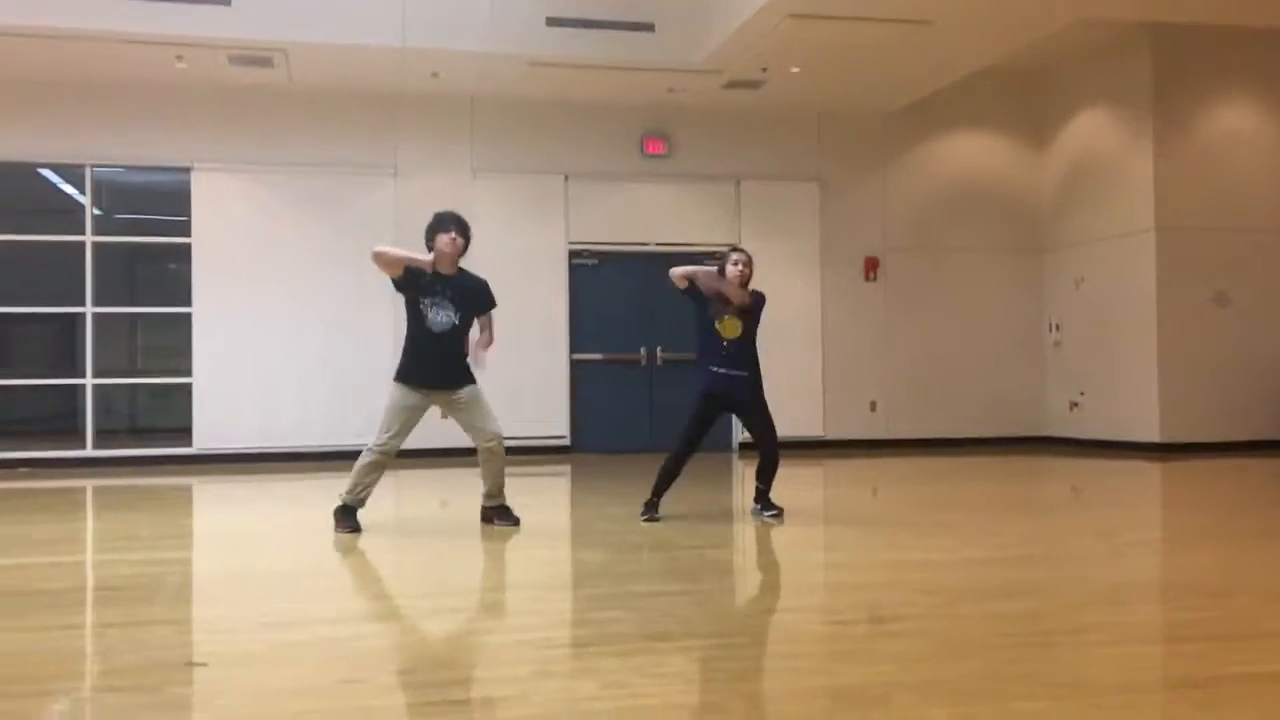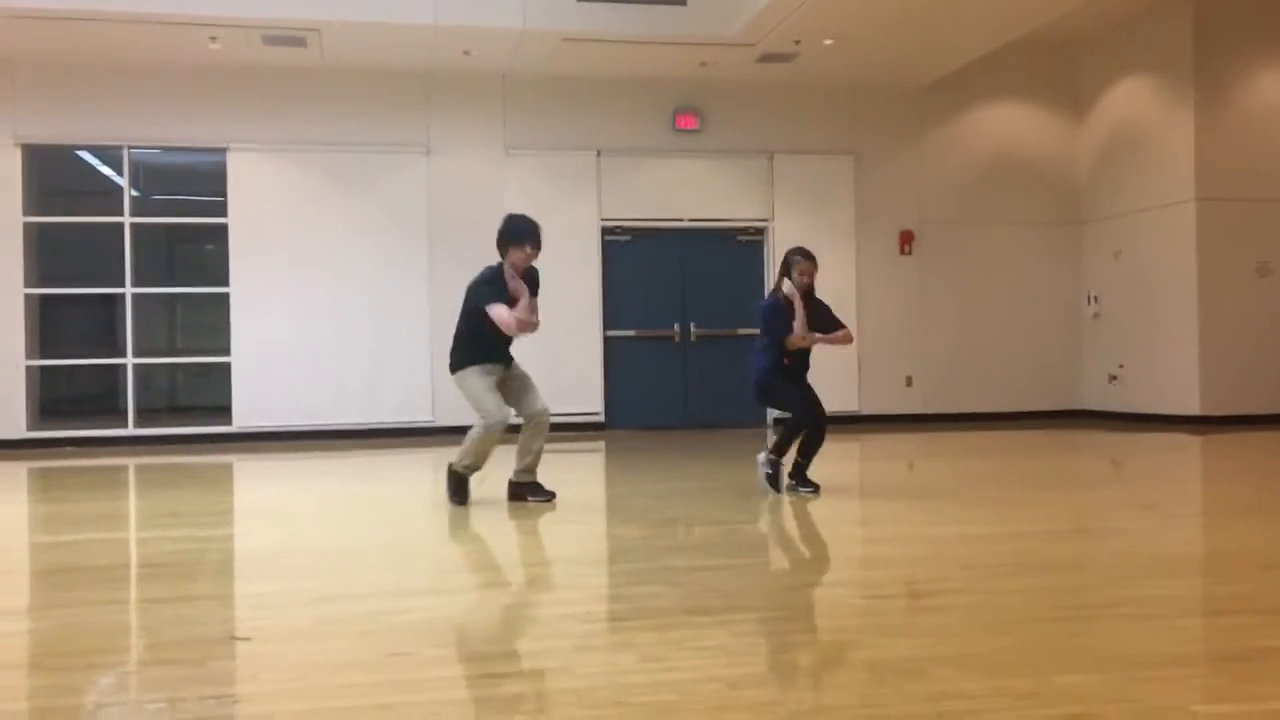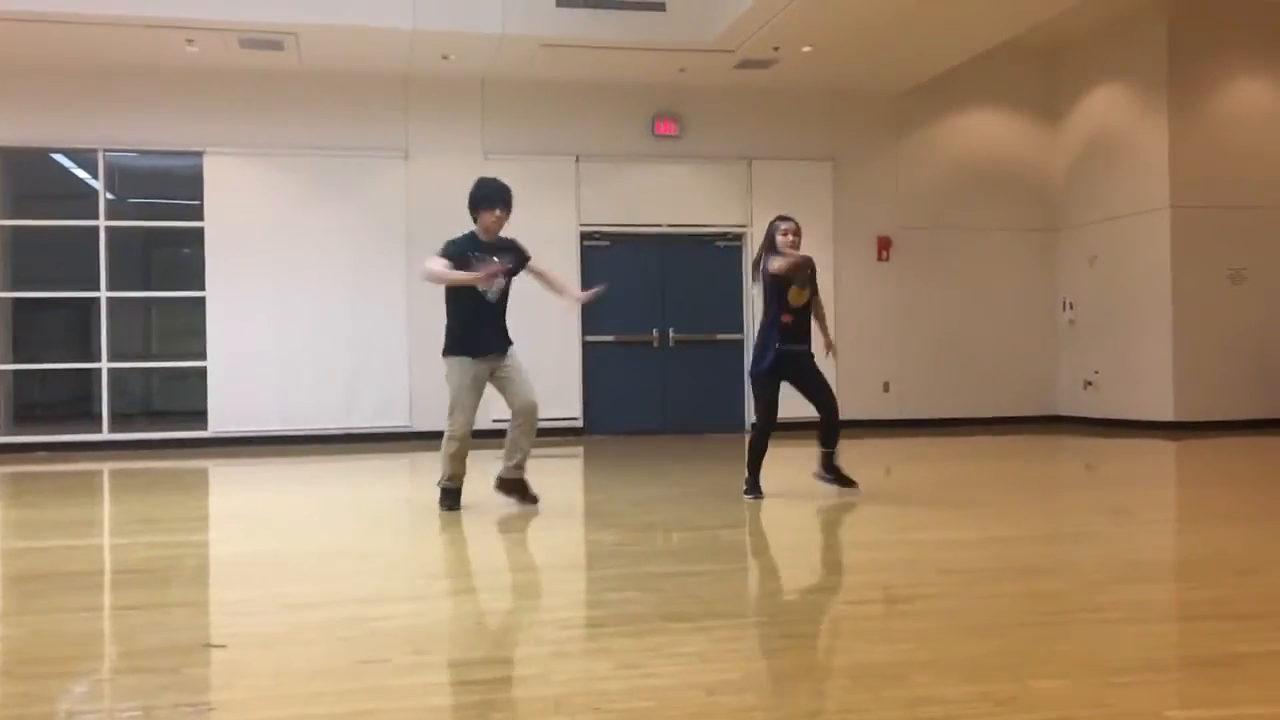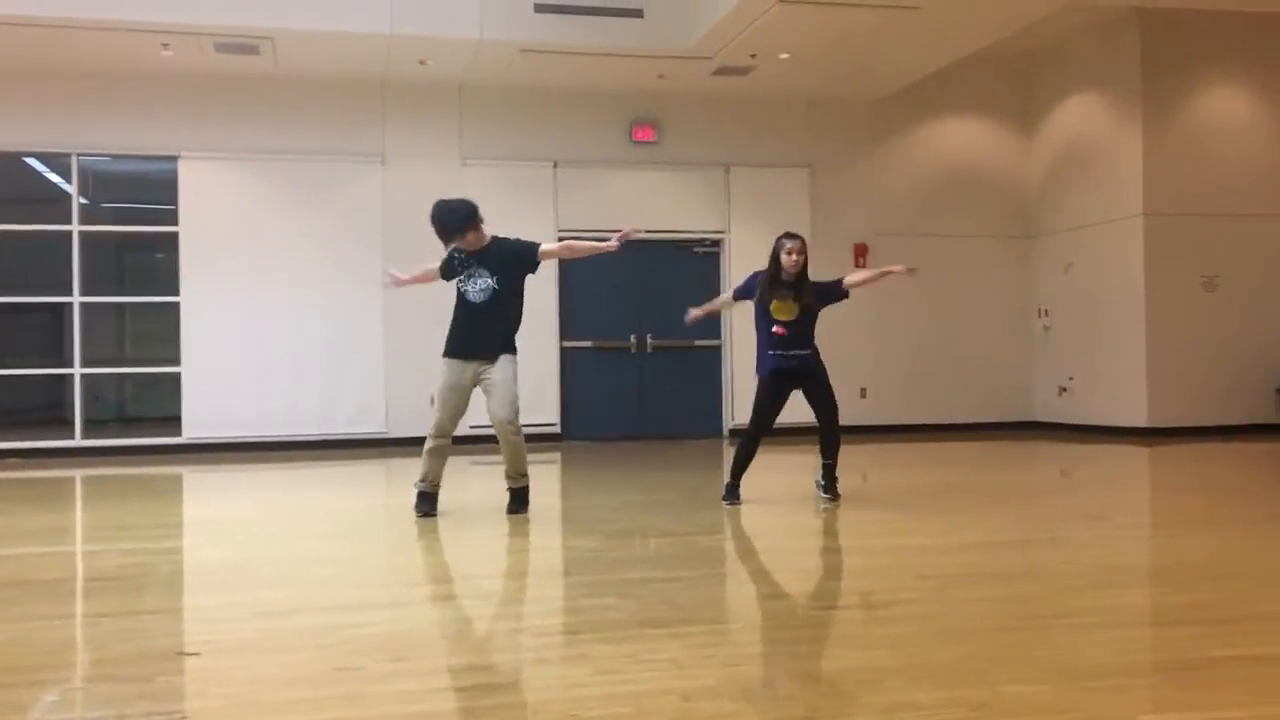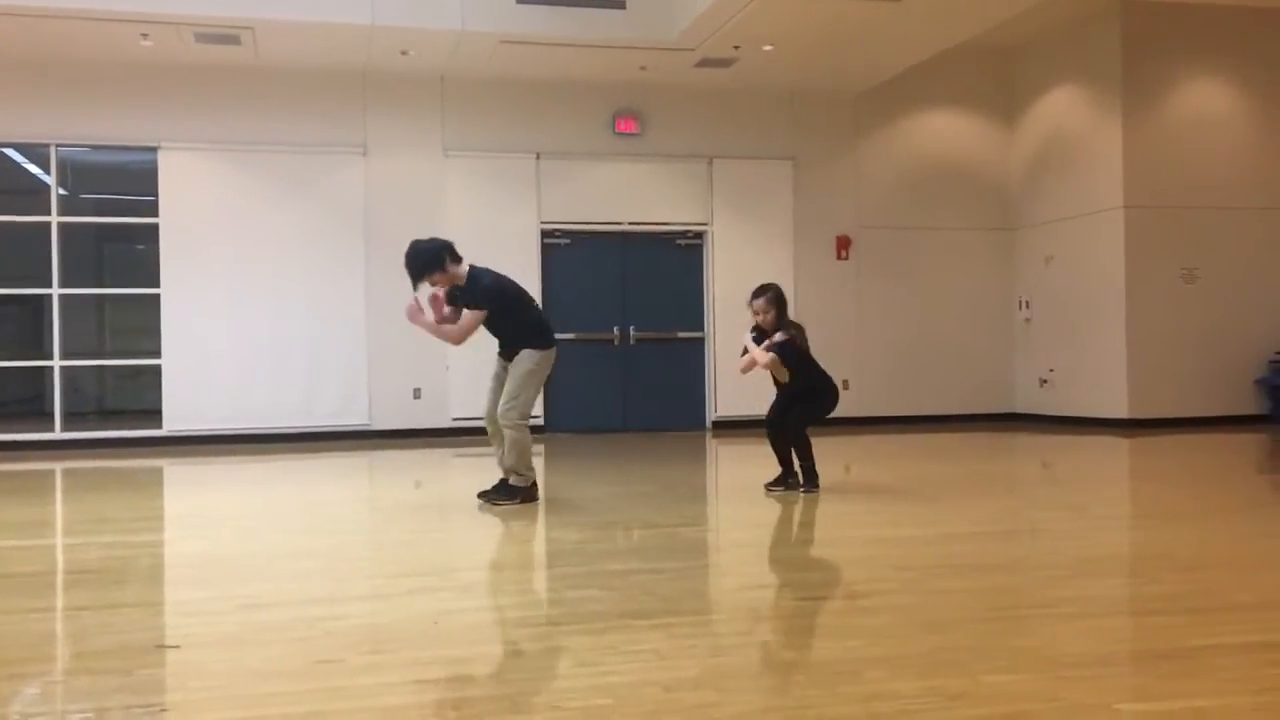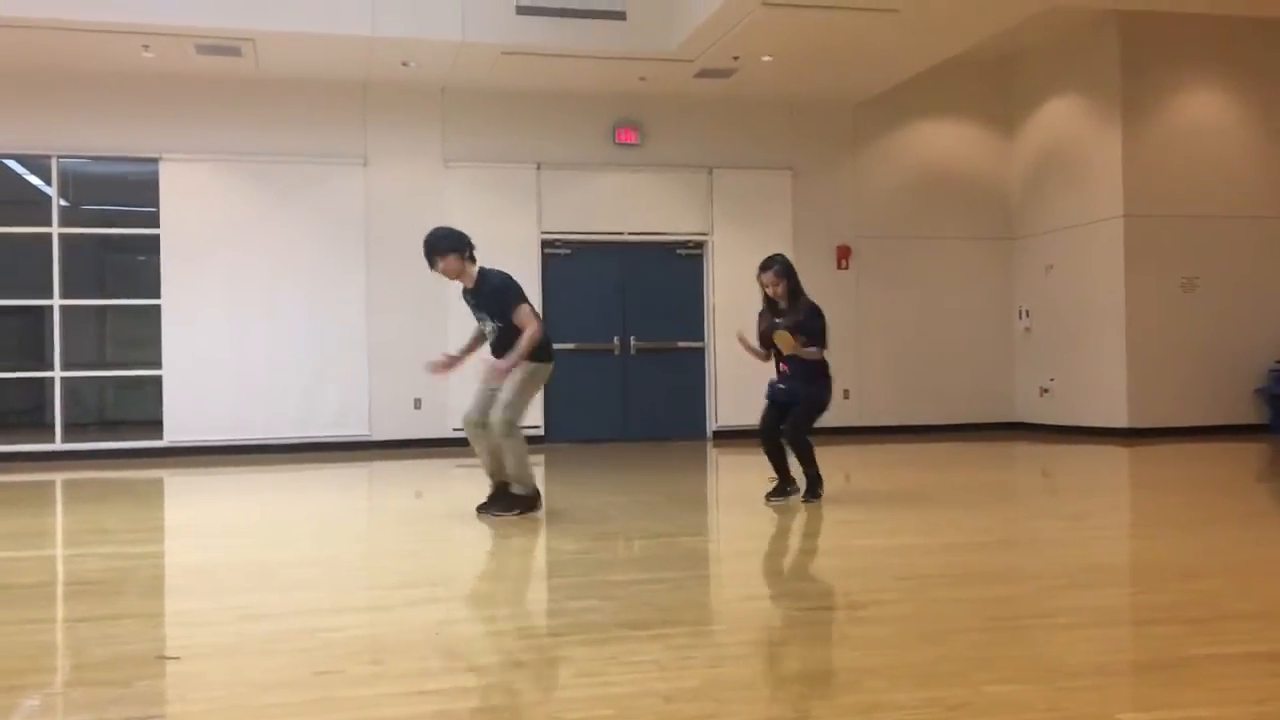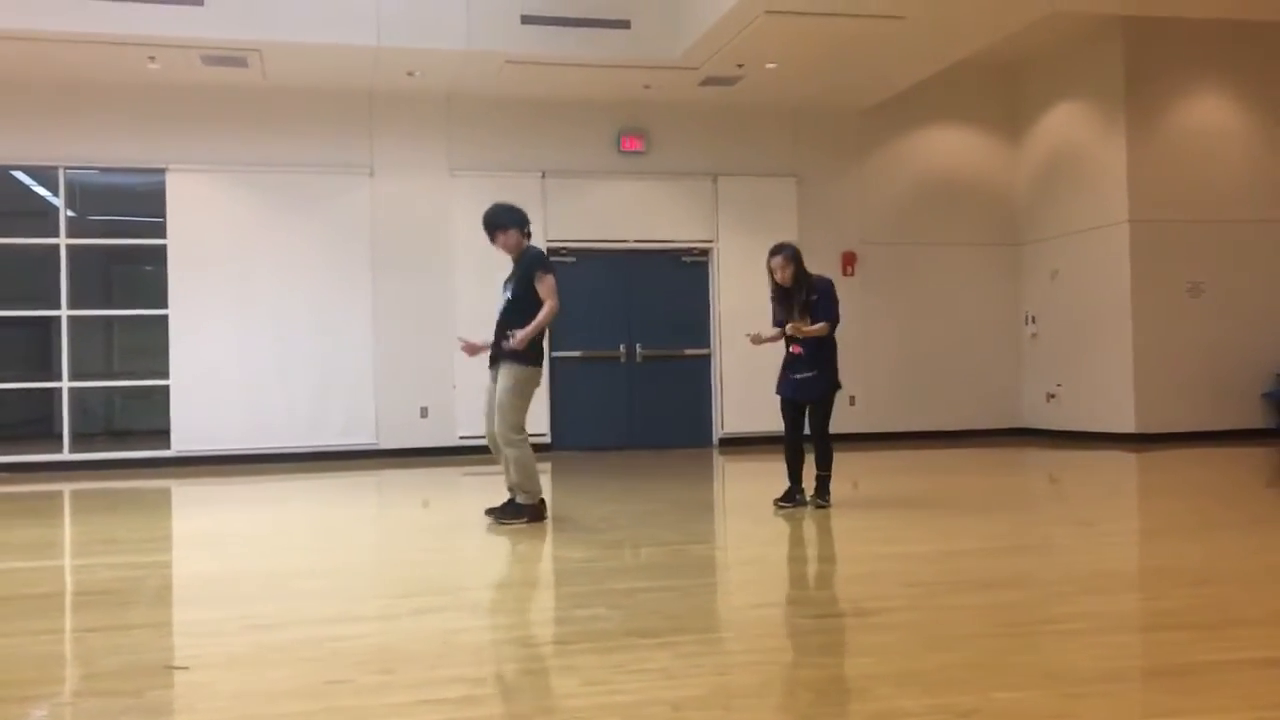
dt=0.5s
person 1, frame 1
left shoulder: (476, 286)
right shoulder: (414, 277)
left elbow: (487, 328)
right elbow: (379, 254)
left wrist: (481, 345)
right wrist: (424, 262)
left hip: (458, 383)
right hip: (412, 381)
left knee: (492, 439)
right knee: (384, 445)
left ankle: (493, 504)
right ankle: (348, 506)
person 1, frame 2
left shoulder: (530, 277)
right shoulder: (487, 283)
left elbow: (531, 324)
right elbow: (512, 326)
left wrist: (522, 301)
right wrist: (522, 305)
left hip: (503, 361)
right hip: (471, 364)
left knee: (538, 413)
right knee: (495, 419)
left ankle: (523, 481)
right ankle: (460, 470)
person 1, frame 3
left shoulder: (510, 248)
right shoulder: (460, 247)
left elbow: (537, 272)
right elbow: (433, 271)
left wrist: (571, 294)
right wrist: (474, 277)
left hip: (500, 347)
right hip: (463, 351)
left knee: (526, 406)
right knee: (461, 422)
left ankle: (511, 475)
right ankle: (450, 486)
person 1, frame 4
left shoulder: (512, 251)
right shoulder: (457, 257)
left elbow: (559, 249)
right elbow: (436, 271)
left wrist: (605, 246)
right wrist: (404, 279)
left hip: (499, 355)
right hip: (458, 355)
left knee: (505, 420)
right knee: (441, 426)
left ankle: (519, 487)
right ankle: (427, 490)
person 1, frame 5
left shoulder: (486, 285)
right shoulder: (457, 289)
left elbow: (457, 336)
right elbow: (446, 326)
left wrist: (421, 319)
right wrist: (435, 310)
left hip: (535, 348)
right hip: (510, 350)
left knee: (510, 414)
right knee: (494, 417)
left ankle: (523, 484)
right ankle: (511, 479)
person 1, frame 6
left shoulder: (498, 284)
right shoulder: (468, 292)
left elbow: (533, 328)
left wrist: (509, 362)
right wrist: (457, 358)
left hip: (530, 360)
right hip: (503, 361)
left knee: (502, 421)
right knee: (474, 419)
left ankle: (525, 493)
right ankle: (504, 486)
person 1, frame 7
left shoulder: (533, 259)
right shoulder: (518, 268)
left elbow: (552, 303)
left wrist: (528, 334)
right wrist: (483, 346)
left hip: (521, 360)
right hip: (503, 360)
left knee: (509, 432)
right knee: (496, 434)
left ankle: (531, 502)
right ankle: (520, 498)
person 2, frame 1
left shoulder: (756, 299)
right shoulder: (706, 297)
left elbow: (740, 296)
right elbow: (675, 274)
left wrist: (716, 282)
right wrist: (709, 271)
left hip: (747, 387)
right hip: (713, 386)
left knee: (769, 446)
right knee: (686, 445)
left ankle: (762, 499)
right ankle: (653, 501)
person 2, frame 2
left shoulder: (816, 306)
right shoulder: (773, 305)
left elbow: (847, 336)
right elbow: (797, 340)
left wrist: (818, 339)
right wrist: (797, 300)
left hip: (796, 378)
right hip: (769, 378)
left knee: (818, 422)
right knee: (806, 413)
left ankle: (798, 476)
right ankle: (771, 459)
person 2, frame 3
left shoulder: (807, 266)
right shoulder: (772, 265)
right elbow: (776, 266)
left wrist: (824, 334)
right wrist: (791, 258)
left hip: (799, 354)
right hip: (769, 355)
left knee: (829, 407)
right knee: (765, 420)
left ankle: (828, 467)
right ankle: (752, 480)
person 2, frame 4
left shoulder: (815, 290)
right shoulder: (761, 282)
left elbow: (851, 281)
right elbow: (733, 296)
left wrist: (889, 270)
right wrist: (703, 310)
left hip: (808, 364)
right hip: (774, 368)
left knee: (830, 422)
right knee: (758, 427)
left ankle: (828, 480)
right ankle: (733, 484)
person 2, frame 5
left shoulder: (790, 336)
right shoulder: (759, 334)
left elbow: (765, 361)
right elbow: (743, 368)
left wrist: (749, 343)
right wrist: (765, 345)
left hip: (819, 393)
right hip: (790, 394)
left knee: (792, 426)
right knee: (773, 423)
left ankle: (810, 476)
right ankle: (789, 474)
person 2, frame 6
left shoulder: (807, 310)
right shoulder: (767, 315)
left elbow: (818, 352)
right elbow: (765, 354)
left wrist: (799, 350)
right wrist: (747, 345)
left hip: (812, 386)
right hip: (784, 385)
left knee: (793, 431)
right knee: (768, 431)
left ankle: (814, 481)
right ankle: (785, 482)
person 2, frame 7
left shoulder: (822, 287)
right shoulder: (780, 296)
left elbow: (826, 326)
left wrist: (802, 330)
right wrist: (763, 338)
left hip: (820, 372)
right hip: (791, 374)
left knee: (818, 430)
right knee: (791, 433)
left ankle: (822, 489)
right ankle: (795, 489)
